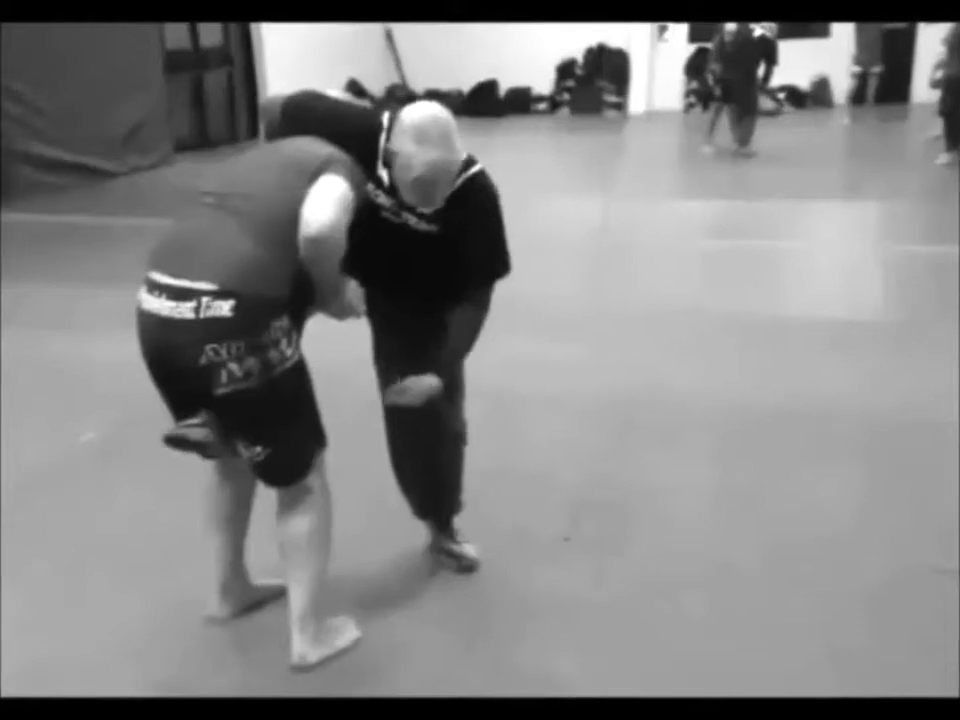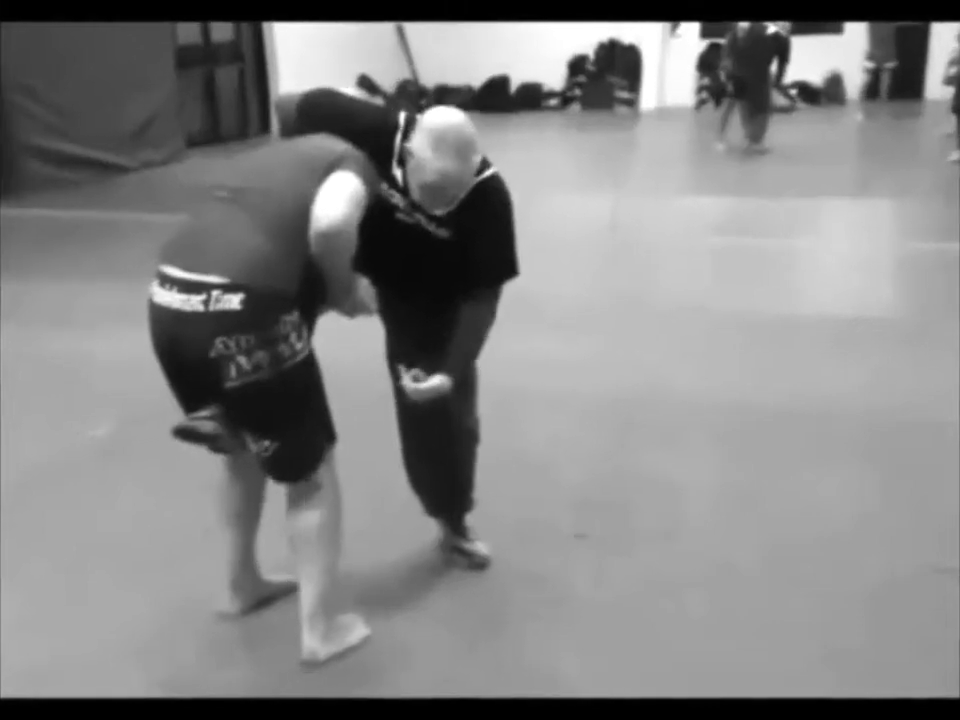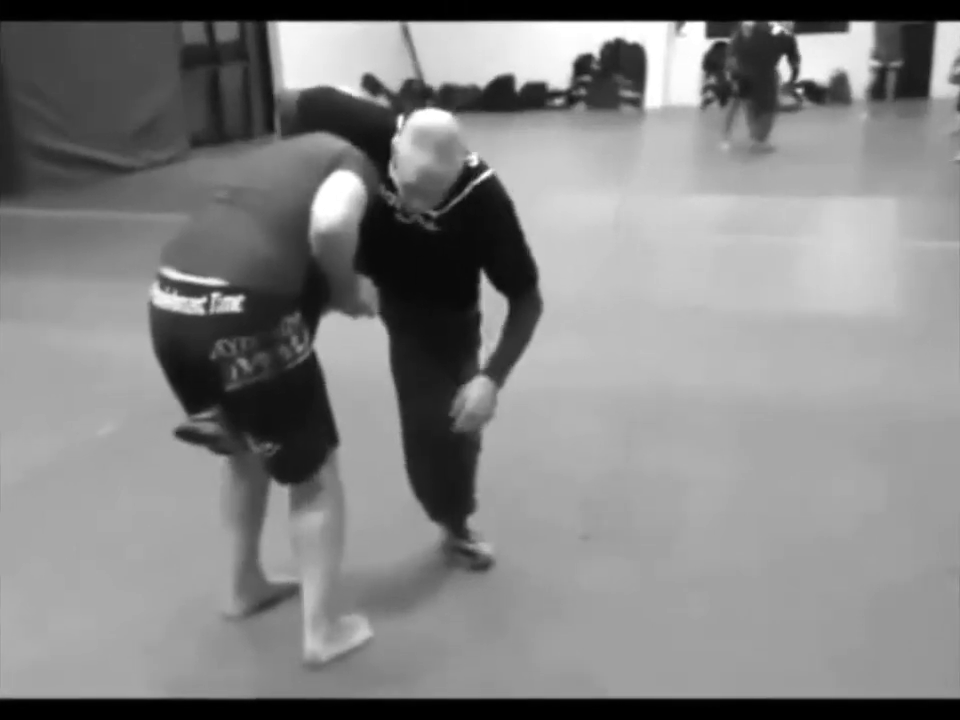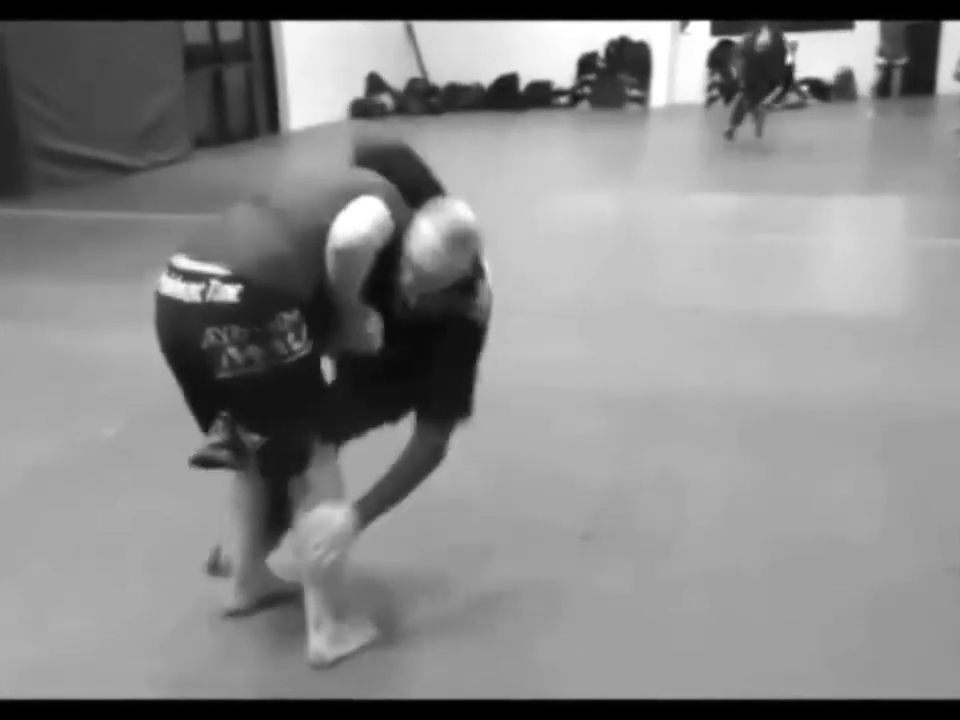
dt=0.5s
person 1, frame 1
left shoulder: (253, 158)
right shoulder: (337, 165)
right elbow: (318, 229)
left wrist: (313, 289)
right wrist: (332, 290)
left hip: (158, 308)
right hip: (230, 316)
left knee: (232, 453)
right knee: (302, 473)
left ankle: (229, 589)
right ankle: (309, 633)
person 1, frame 2
left shoulder: (268, 154)
right shoulder: (350, 162)
right elbow: (329, 225)
left wrist: (324, 287)
right wrist: (344, 287)
left hip: (169, 301)
right hip: (240, 311)
left knee: (243, 448)
right knee: (310, 469)
left ankle: (240, 585)
right ankle: (319, 629)
person 1, frame 3
left shoulder: (276, 153)
right shoulder: (352, 162)
right elbow: (329, 225)
left wrist: (328, 287)
right wrist: (346, 287)
left hip: (169, 301)
right hip: (241, 312)
left knee: (246, 449)
right knee: (313, 471)
left ankle: (244, 586)
right ankle: (322, 631)
person 1, frame 4
left shoulder: (345, 190)
right shoulder: (383, 202)
right elbow: (350, 239)
right wrist: (352, 314)
left hip: (174, 295)
right hip: (240, 305)
left knee: (251, 441)
right knee: (312, 459)
left ankle: (247, 579)
right ankle: (325, 631)
person 2, frame 1
left shoulder: (475, 194)
right shoulder: (356, 133)
left elbow: (475, 296)
right elbow: (281, 110)
left wrist: (440, 372)
left hip: (420, 298)
right hip: (341, 262)
left knee: (432, 408)
left ankle: (441, 526)
person 2, frame 2
left shoulder: (488, 198)
right shoulder: (372, 132)
left elbow: (482, 297)
right elbow: (296, 108)
left wrist: (451, 372)
left hip: (432, 298)
right hip: (352, 259)
left knee: (445, 409)
left ankle: (454, 523)
person 2, frame 3
left shoulder: (484, 200)
right shoulder: (369, 132)
left elbow: (527, 302)
right elbow: (294, 104)
left wrist: (491, 379)
left hip: (438, 306)
right hip: (355, 263)
left knee: (445, 416)
left ankle: (455, 524)
person 2, frame 4
left shoulder: (461, 320)
right shoulder: (406, 193)
left elbow: (433, 441)
right elbow: (364, 153)
left wrist: (358, 515)
left hip: (402, 362)
